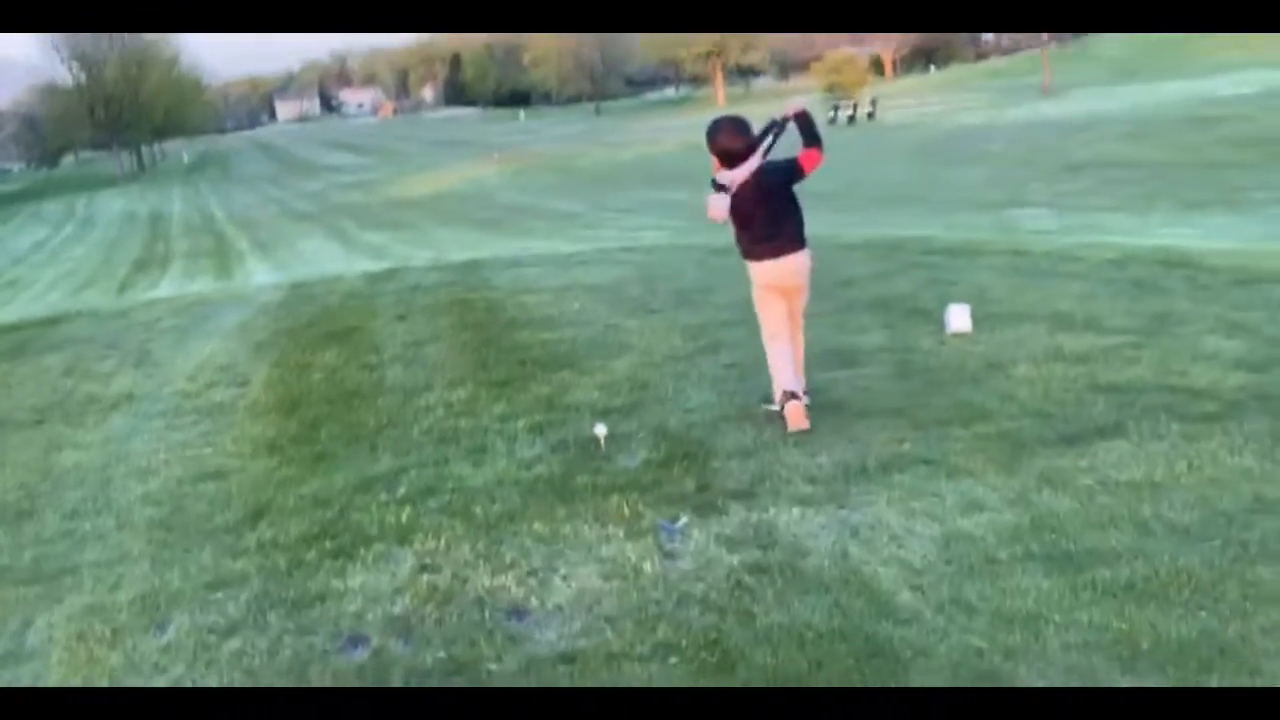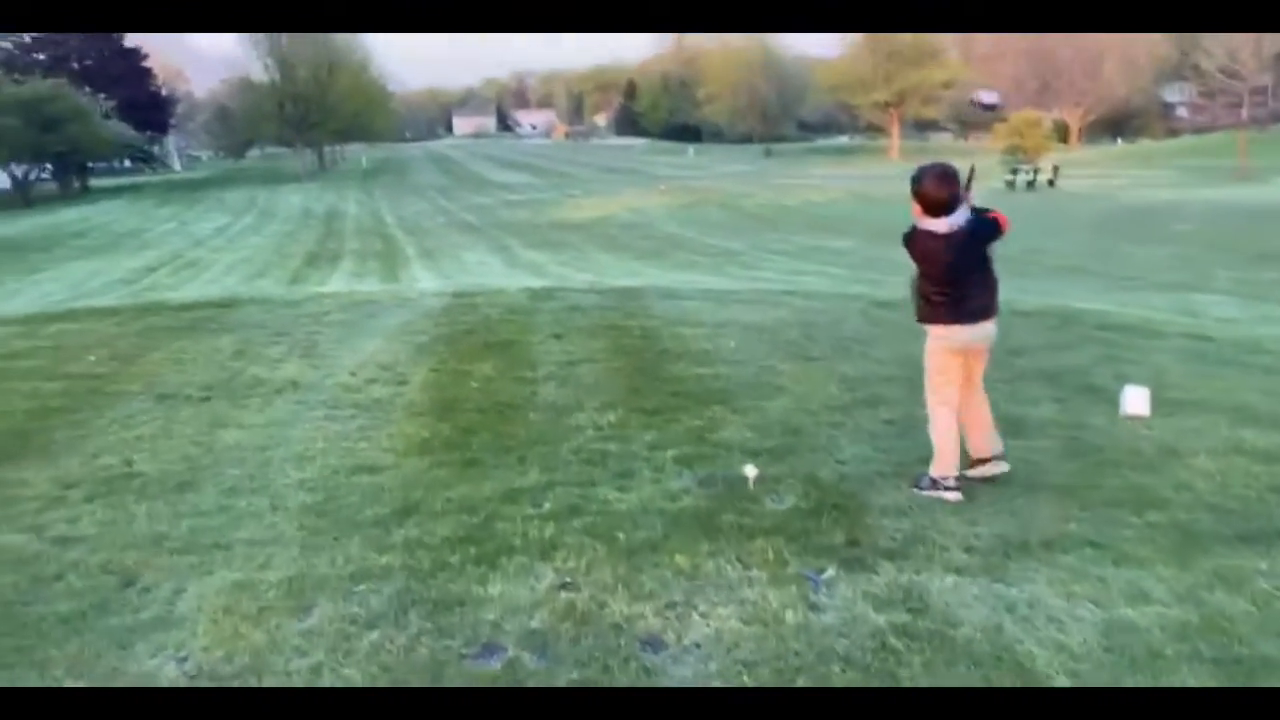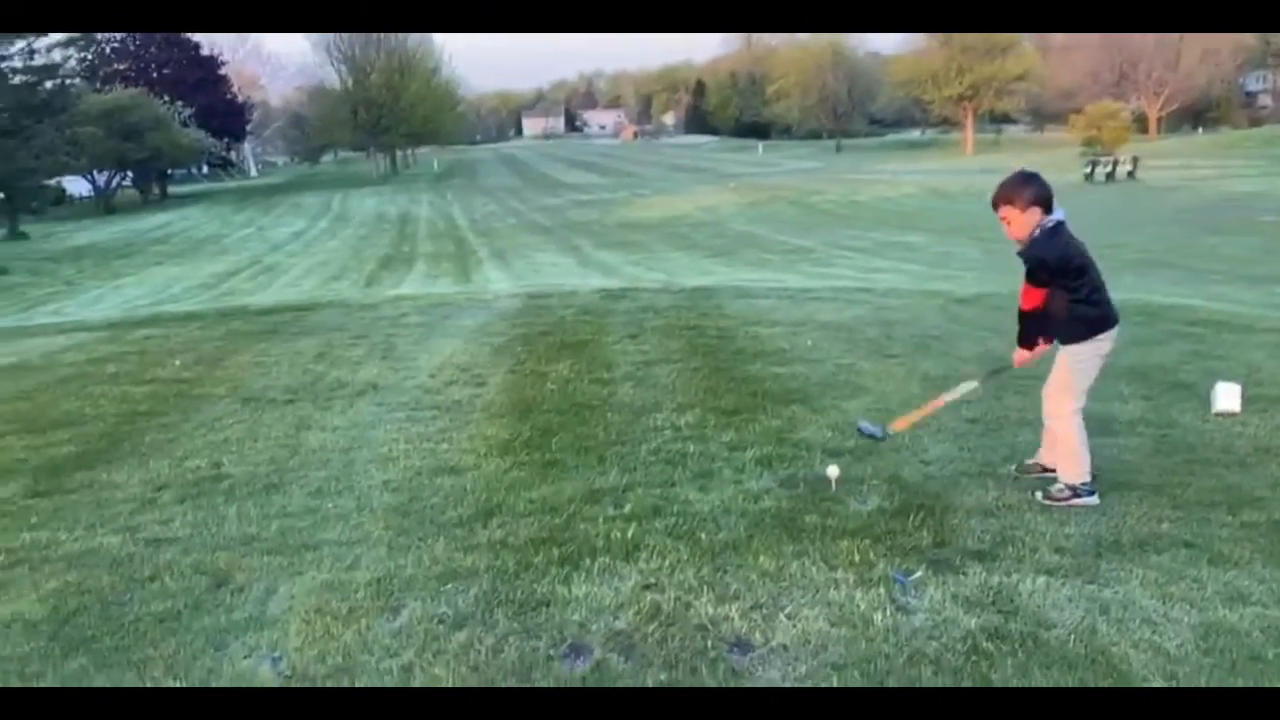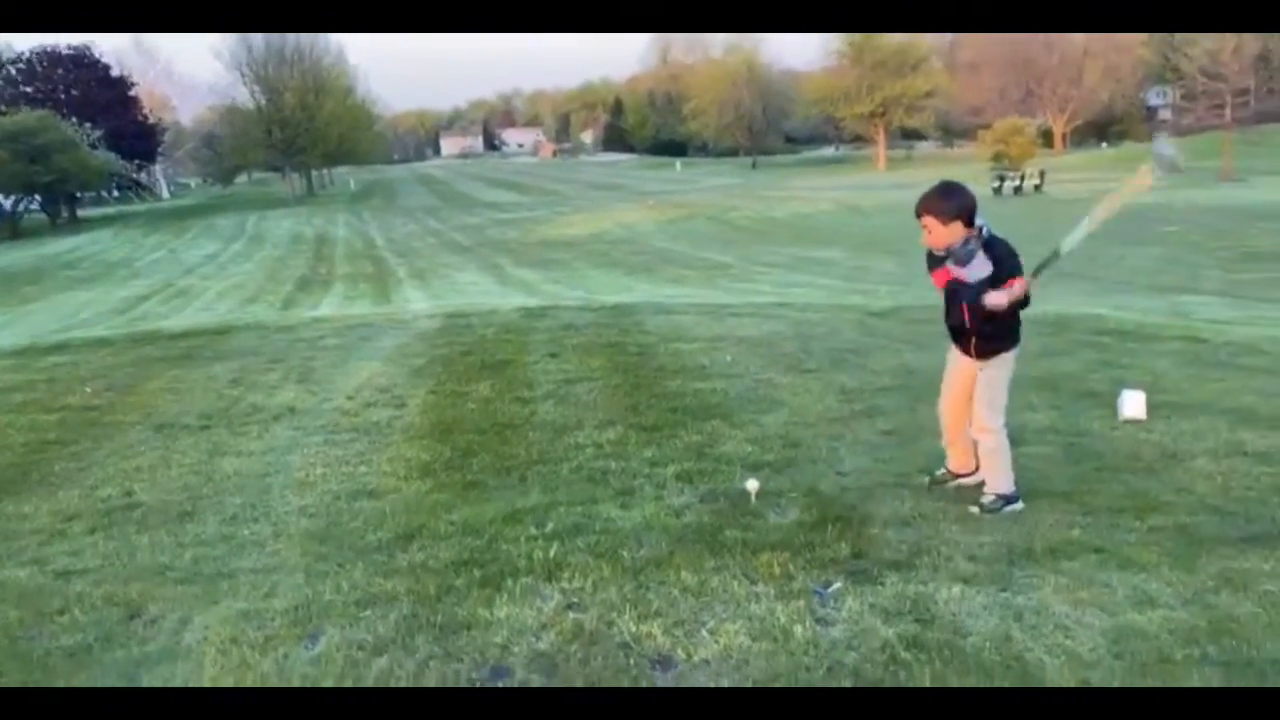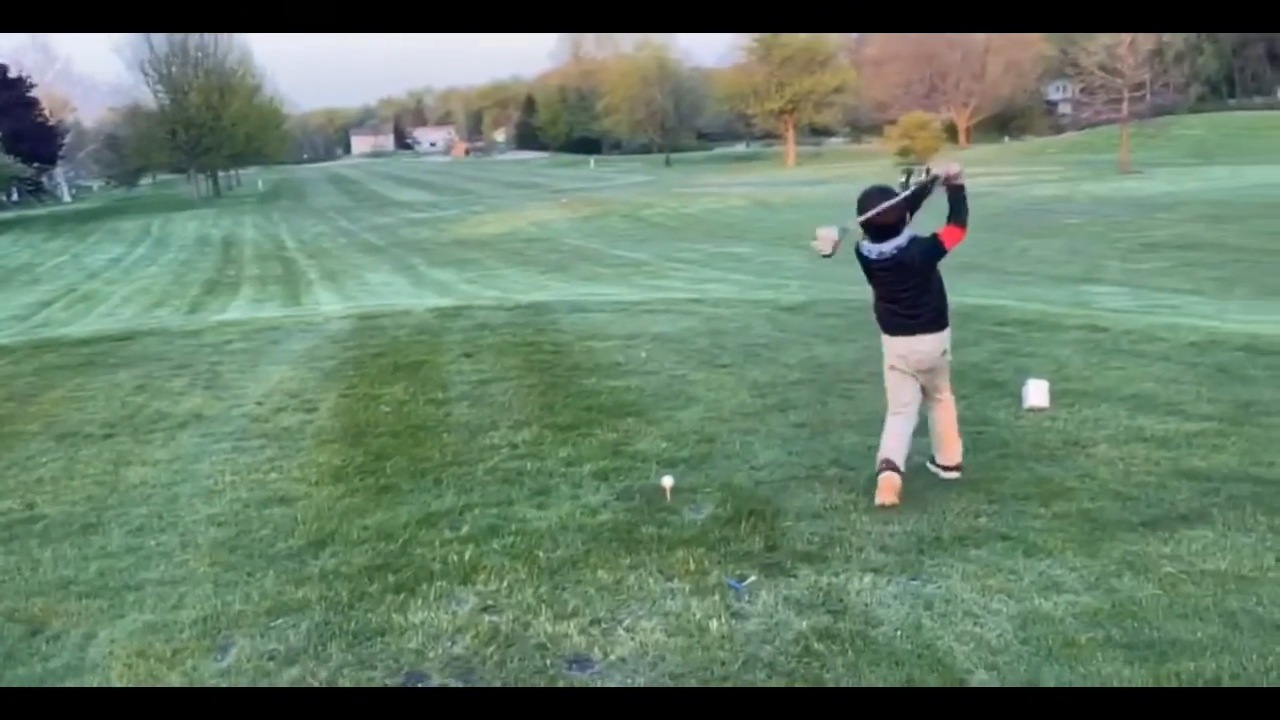
dt=1s
person 1, frame 1
left shoulder: (721, 185)
right shoulder: (774, 175)
left elbow: (749, 159)
right elbow: (814, 153)
left wrist: (779, 122)
right wrist: (801, 116)
left hip: (761, 268)
right hip: (795, 259)
left knee: (775, 334)
right knee: (793, 326)
left ankle: (788, 394)
right ankle: (796, 388)
person 1, frame 2
left shoulder: (916, 240)
right shoulder: (980, 227)
right elbow: (1000, 221)
right wrist: (967, 206)
left hip: (945, 332)
right hip: (983, 325)
left knee: (942, 404)
right knee: (971, 393)
left ankle: (944, 477)
right ankle: (990, 454)
person 1, frame 3
left shoulder: (1041, 252)
right shoulder: (1053, 241)
left elbow: (1032, 305)
left wrist: (1024, 345)
right wrist: (1044, 338)
left hip: (1088, 336)
right hip: (1077, 332)
left knee: (1064, 406)
right knee: (1056, 397)
left ankle: (1078, 484)
right ankle: (1052, 459)
person 1, frame 4
left shoulder: (999, 252)
right shoulder: (937, 258)
left elbow: (1017, 297)
right elbow: (954, 287)
left wrist: (1017, 292)
right wrist: (986, 298)
left hip: (997, 351)
right hip: (962, 347)
left knee: (986, 421)
right knee: (950, 410)
left ankle: (1002, 491)
right ankle: (963, 468)
person 1, frame 5
left shoulder: (864, 253)
right shoulder: (920, 252)
left elbow: (890, 215)
right elbow: (958, 225)
left wrist: (929, 183)
right wrist: (955, 184)
left hip: (896, 344)
right hip: (934, 339)
left knee: (900, 410)
right knee: (940, 399)
left ankle: (890, 466)
right ankle: (948, 460)
